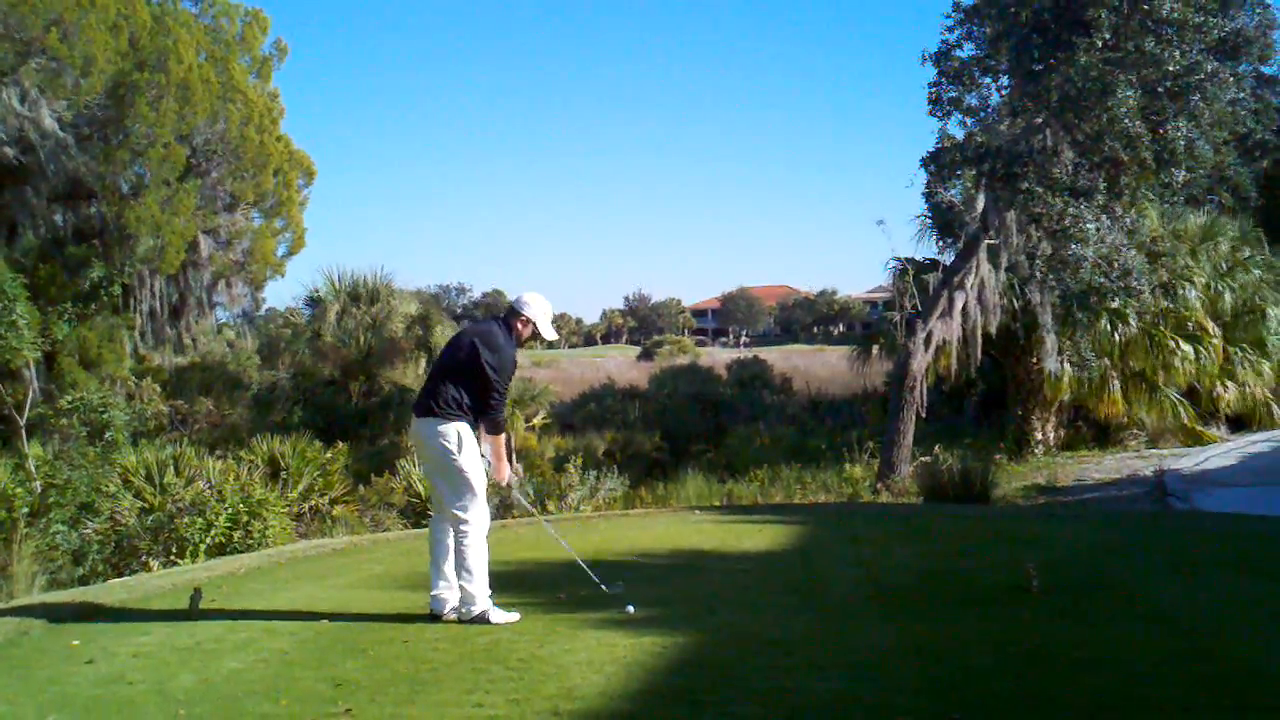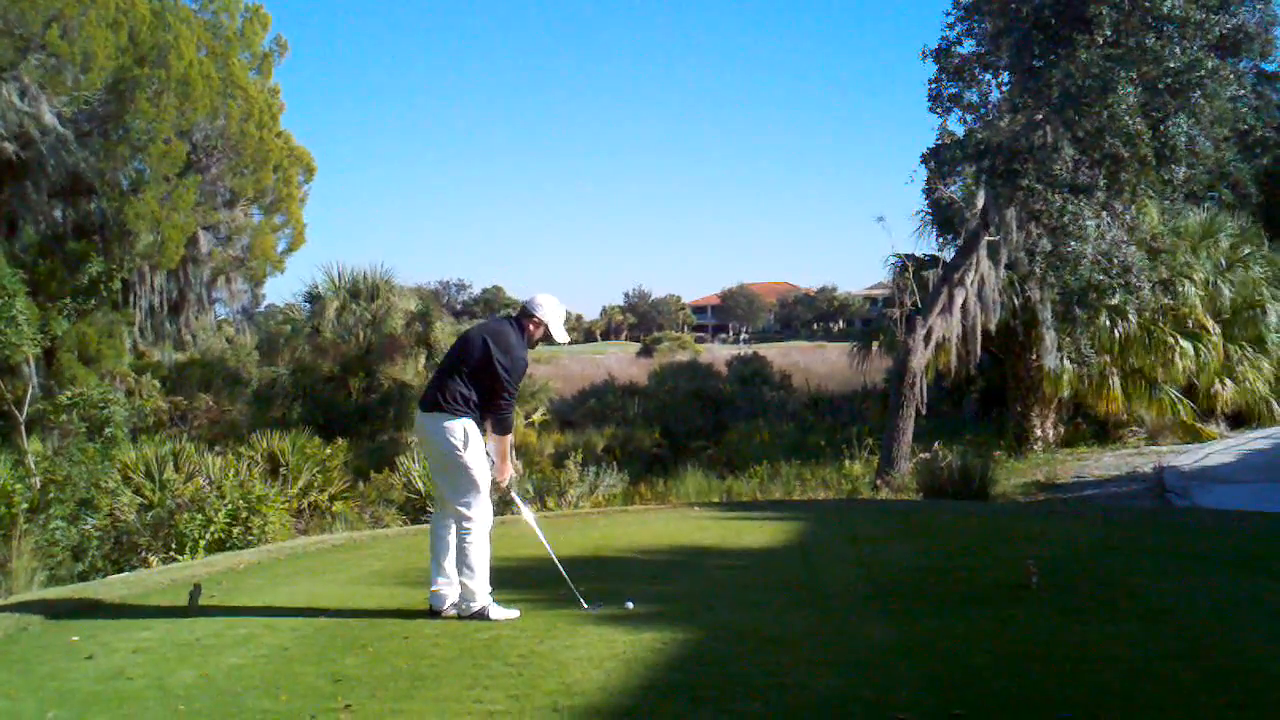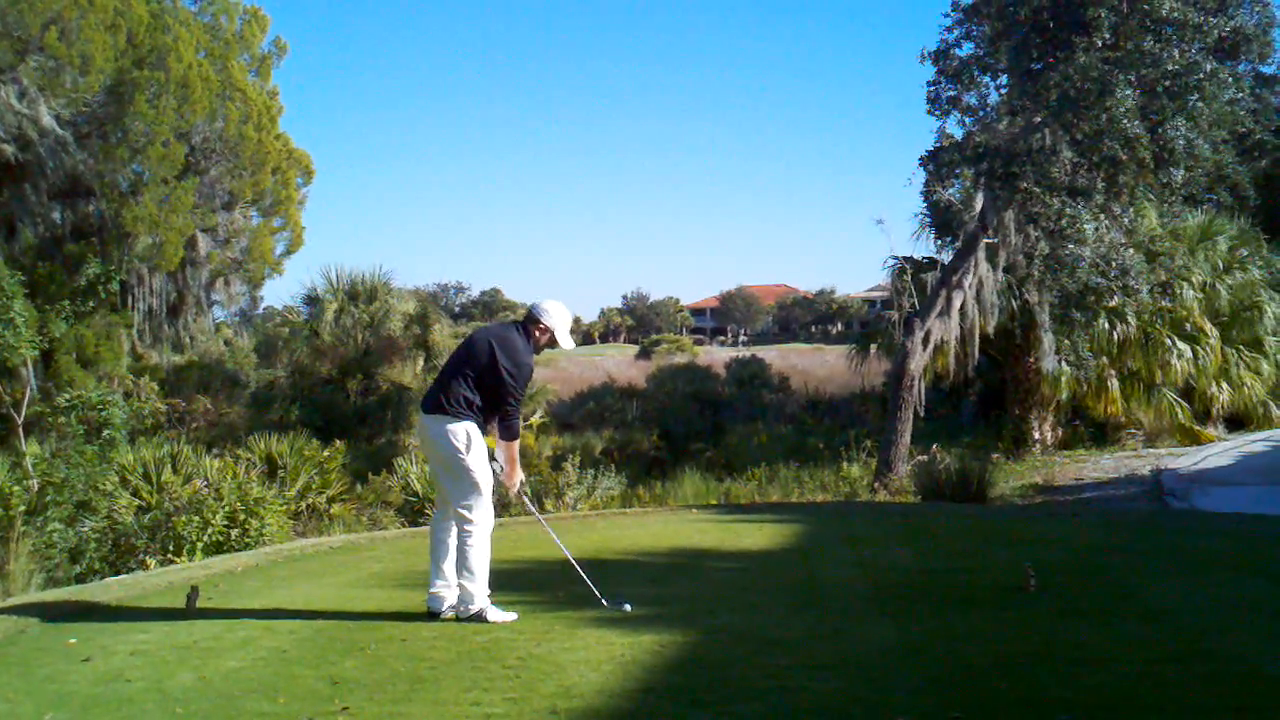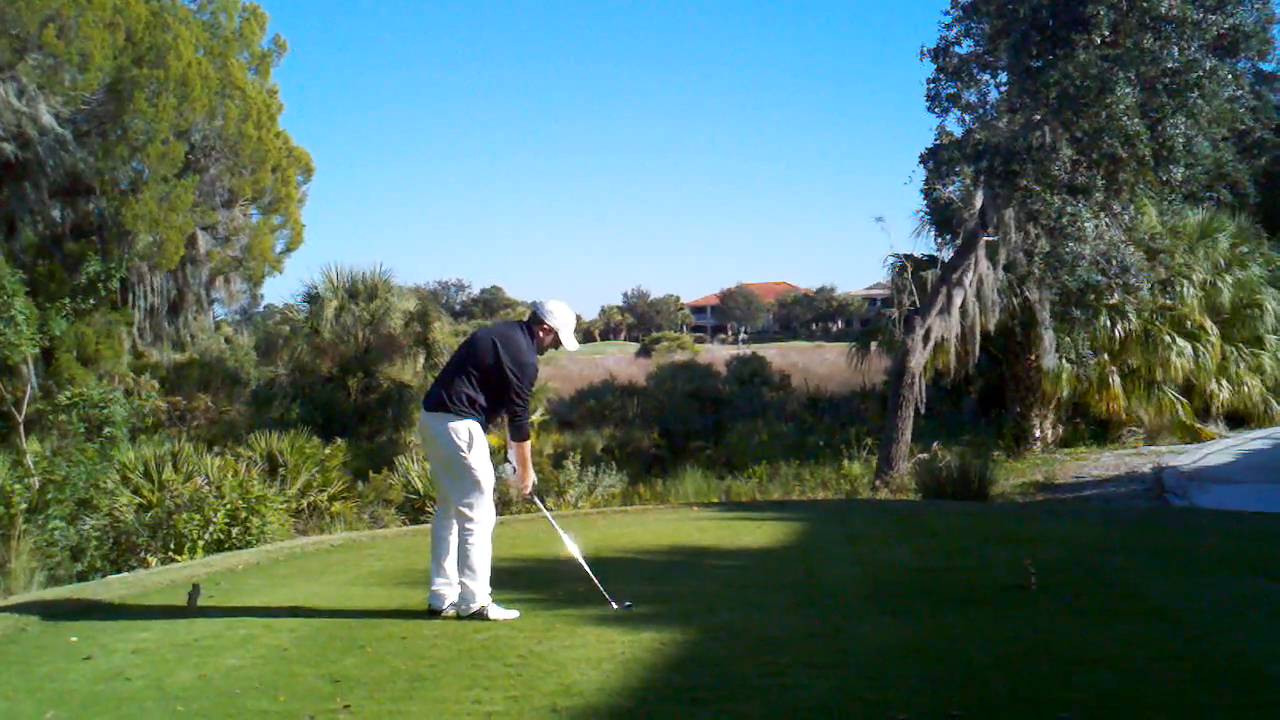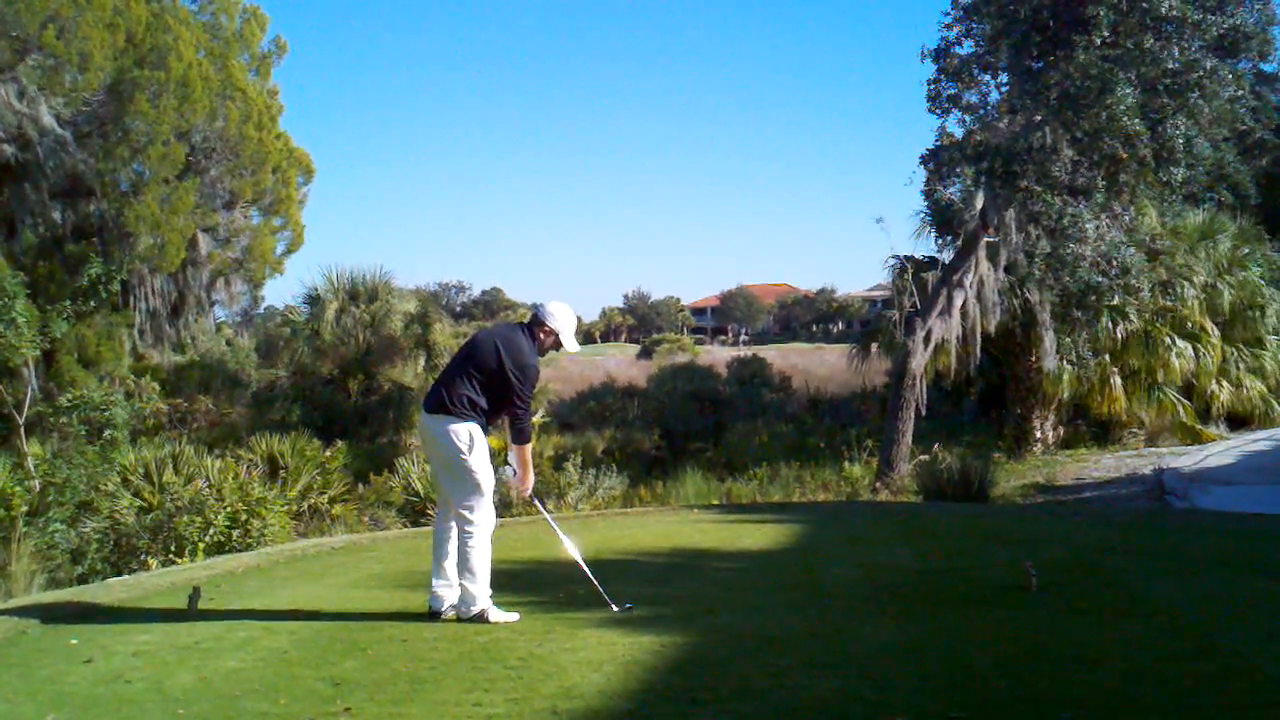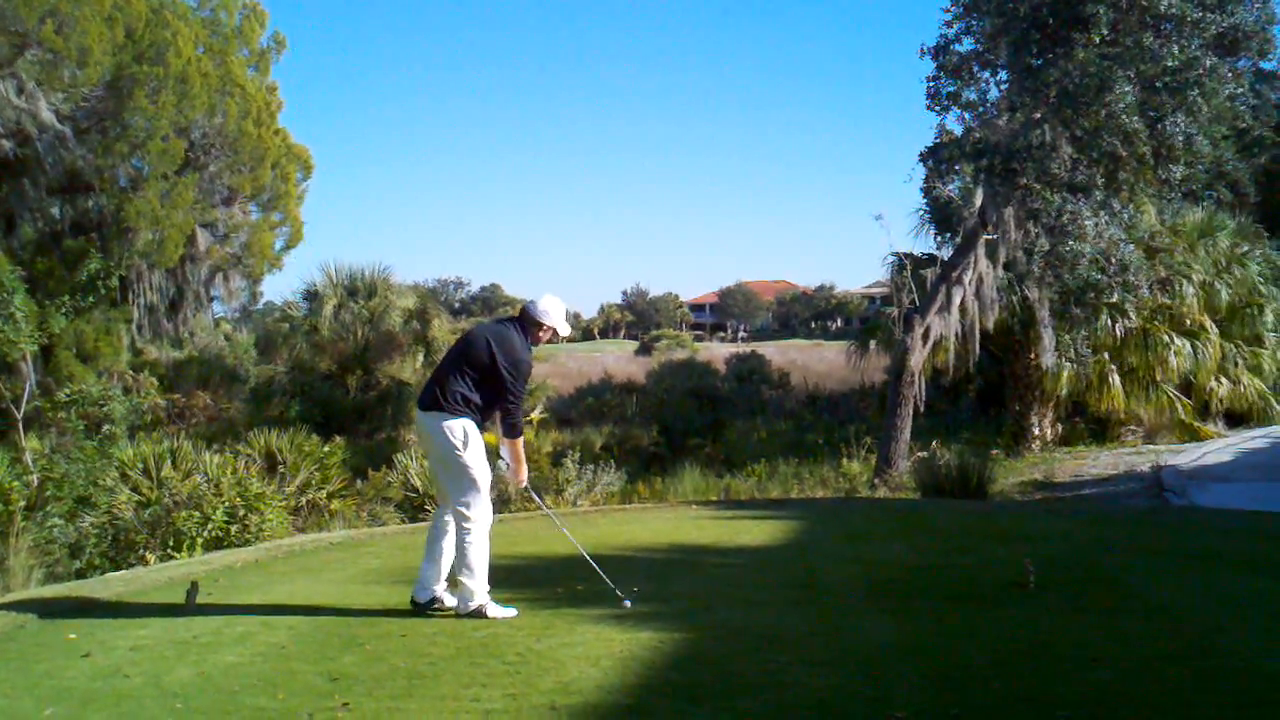
dt=0.2s
person 1, frame 1
left shoulder: (482, 331)
right shoulder: (500, 348)
right elbow: (494, 410)
left wrist: (491, 451)
right wrist: (500, 461)
left hip: (427, 424)
right hip: (448, 428)
left knee: (446, 516)
right knee: (472, 518)
left ankle: (444, 602)
right ankle: (474, 606)
person 1, frame 2
left shoulder: (493, 329)
right shoulder: (513, 349)
right elbow: (502, 411)
left wrist: (493, 450)
right wrist: (504, 461)
left hip: (431, 419)
right hip: (454, 424)
left knee: (448, 511)
right knee: (475, 515)
left ankle: (444, 597)
right ankle: (475, 603)
person 1, frame 3
left shoulder: (498, 333)
right shoulder: (519, 355)
right elbow: (509, 416)
left wrist: (503, 457)
right wrist: (513, 467)
left hip: (433, 421)
right hip: (455, 427)
left knee: (448, 513)
right knee: (476, 517)
left ankle: (442, 599)
right ankle: (473, 604)
person 1, frame 4
left shoulder: (502, 333)
right shoulder: (523, 355)
right elbow: (518, 417)
left wrist: (513, 455)
right wrist: (525, 469)
left hip: (433, 418)
right hip: (457, 424)
left knee: (449, 510)
right knee: (477, 515)
left ankle: (443, 597)
right ankle: (475, 602)
person 1, frame 5
left shoulder: (504, 334)
right shoulder: (524, 358)
right elbow: (520, 420)
left wrist: (513, 455)
right wrist: (525, 471)
left hip: (434, 420)
right hip: (457, 426)
left knee: (449, 512)
right knee: (477, 517)
left ankle: (443, 598)
right ankle: (475, 605)
person 1, frame 6
left shoulder: (495, 330)
right shoulder: (516, 353)
right elbow: (512, 413)
left wrist: (505, 449)
right wrist: (518, 463)
left hip: (430, 416)
right hip: (453, 423)
left knee: (449, 508)
right knee: (474, 513)
left ankle: (427, 592)
right ankle: (473, 600)
